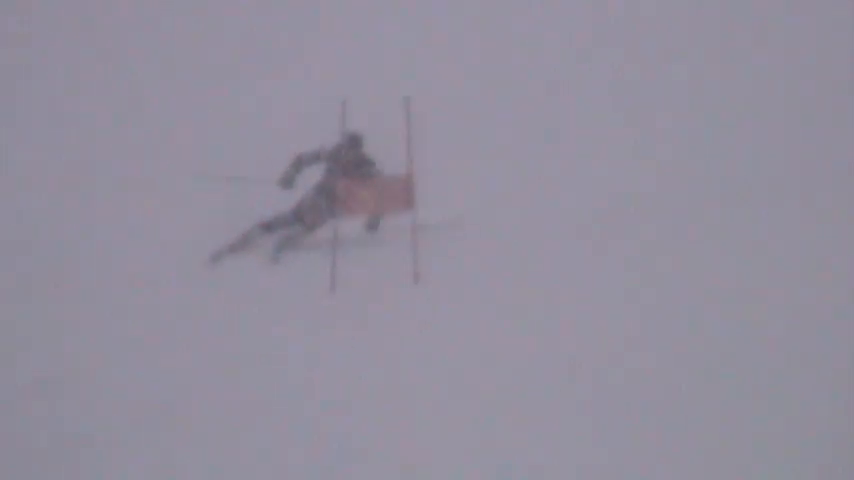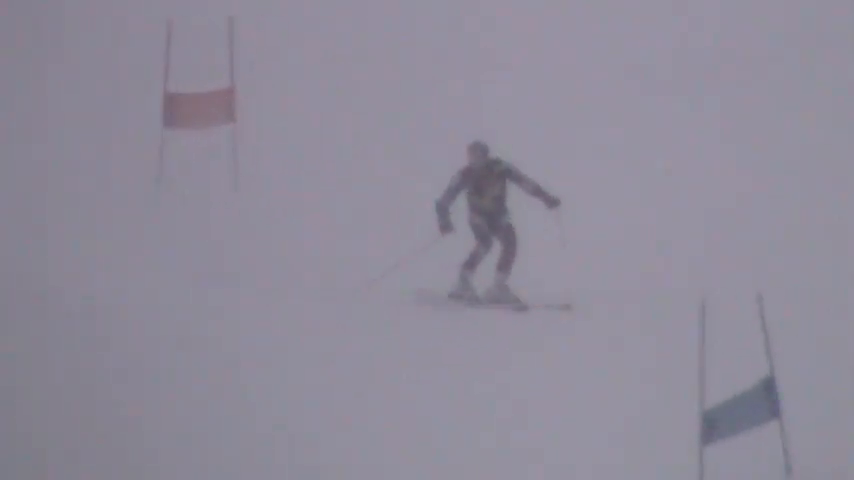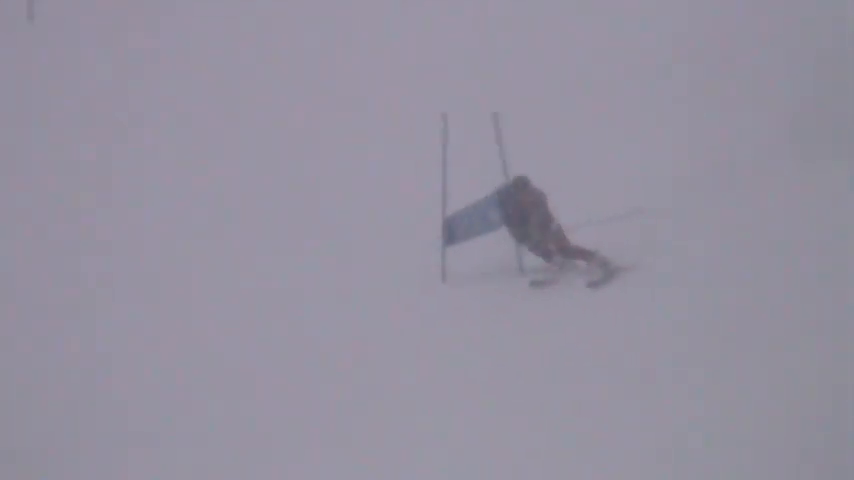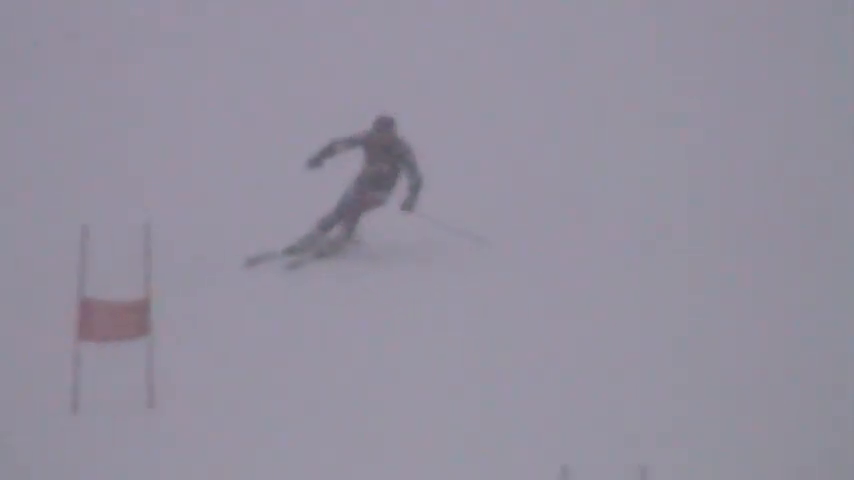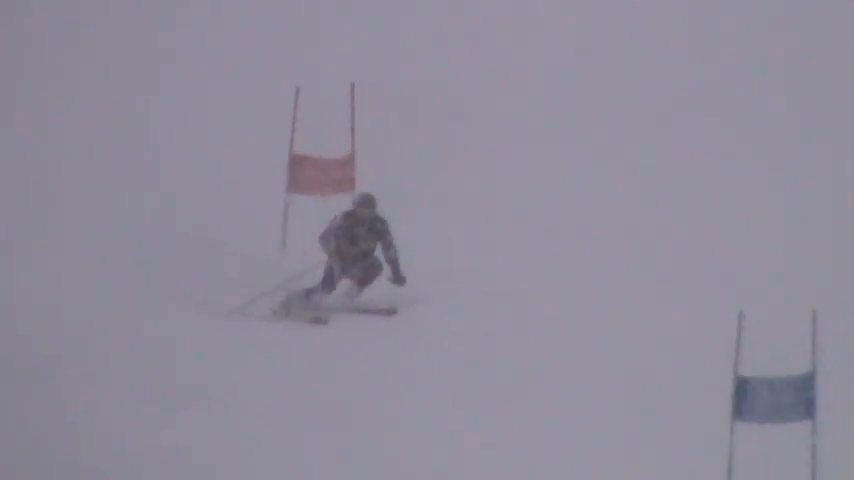
dt=1s
person 1, frame 1
left shoulder: (367, 167)
right shoulder: (335, 153)
right elbow: (303, 159)
left wrist: (374, 220)
right wrist: (290, 175)
right hip: (321, 196)
right knee: (285, 220)
person 1, frame 2
left shoulder: (499, 167)
right shoulder: (464, 175)
left elbow: (524, 181)
right elbow: (443, 203)
left wrist: (546, 196)
right wrist: (443, 221)
left hip: (499, 215)
right hip: (478, 217)
left knee: (510, 244)
right knee: (484, 245)
left ankle: (498, 289)
right ankle: (463, 285)
person 1, frame 3
left shoulder: (535, 195)
right shoulder: (508, 206)
left elbow: (544, 216)
right elbow: (516, 234)
left hip: (547, 228)
right hip: (531, 237)
left knee: (566, 250)
left ankle: (602, 263)
right ankle: (563, 264)
person 1, frame 4
left shoulder: (403, 150)
right shoulder: (371, 138)
left elbow: (415, 178)
right elbow: (341, 144)
left wrist: (411, 199)
right wrist: (319, 156)
left hip: (379, 192)
right hip: (362, 183)
left knee: (352, 210)
right knee: (337, 213)
left ankle: (343, 238)
right ankle: (310, 240)
person 1, frame 5
left shoulder: (380, 224)
right shoulder: (344, 218)
left elbow: (389, 248)
right elbow: (324, 239)
left wrist: (396, 272)
right wrist: (333, 255)
left hip: (362, 262)
right hip: (340, 259)
left knee: (377, 267)
right knee: (327, 287)
left ankle: (347, 299)
